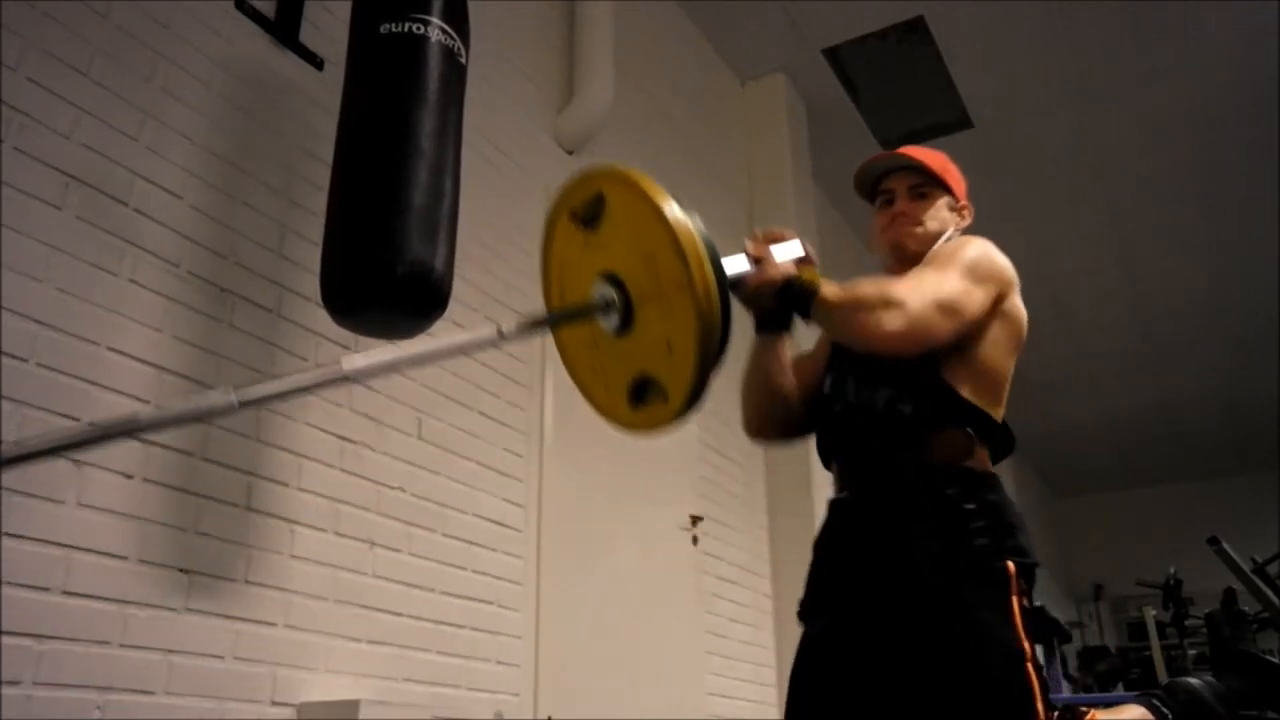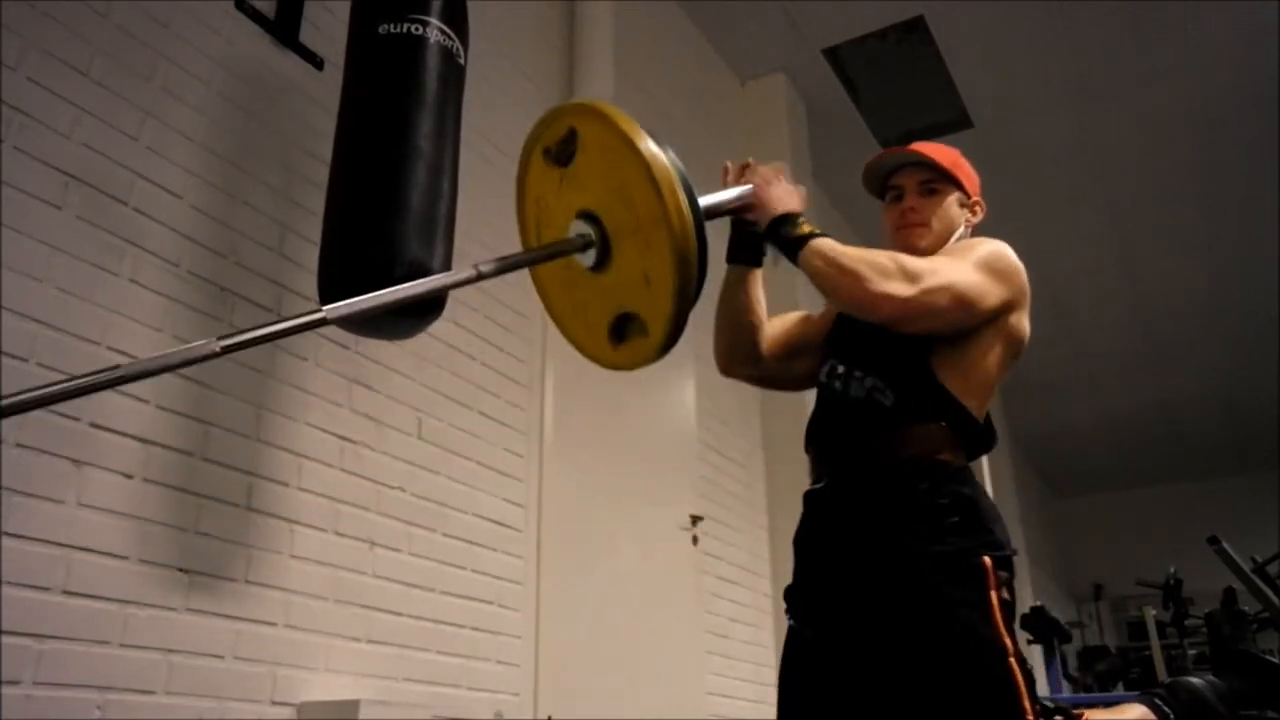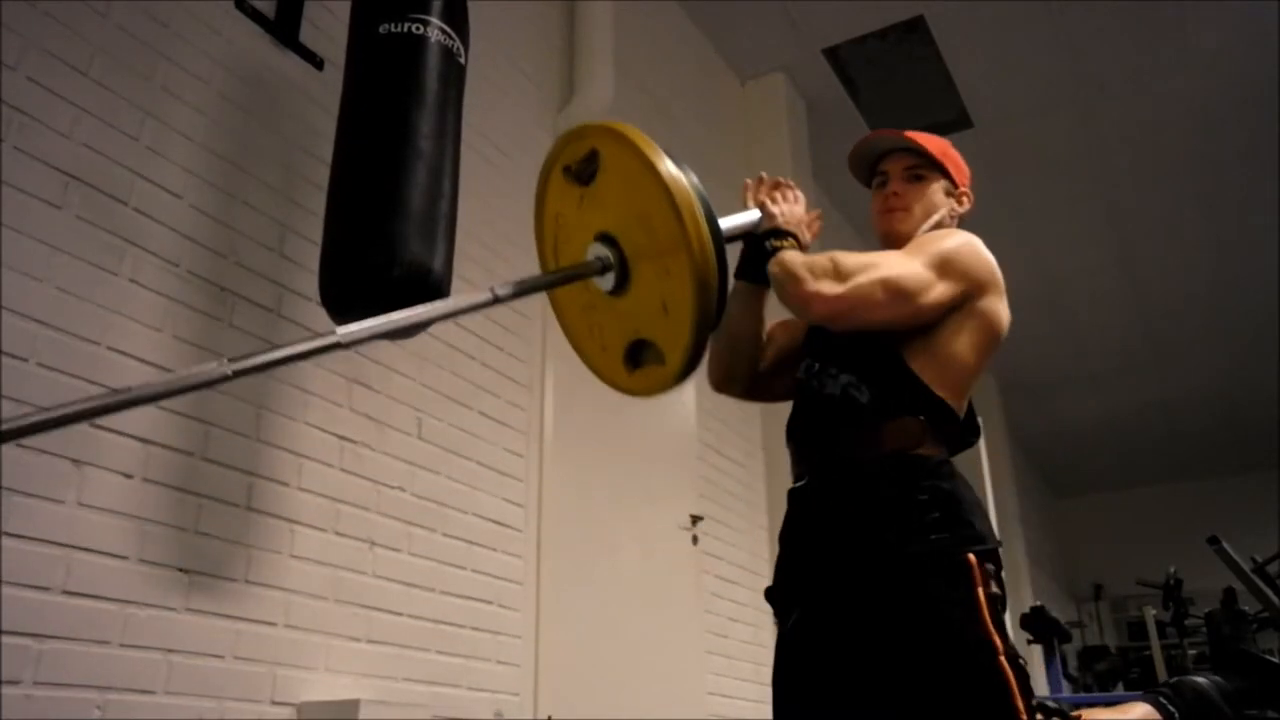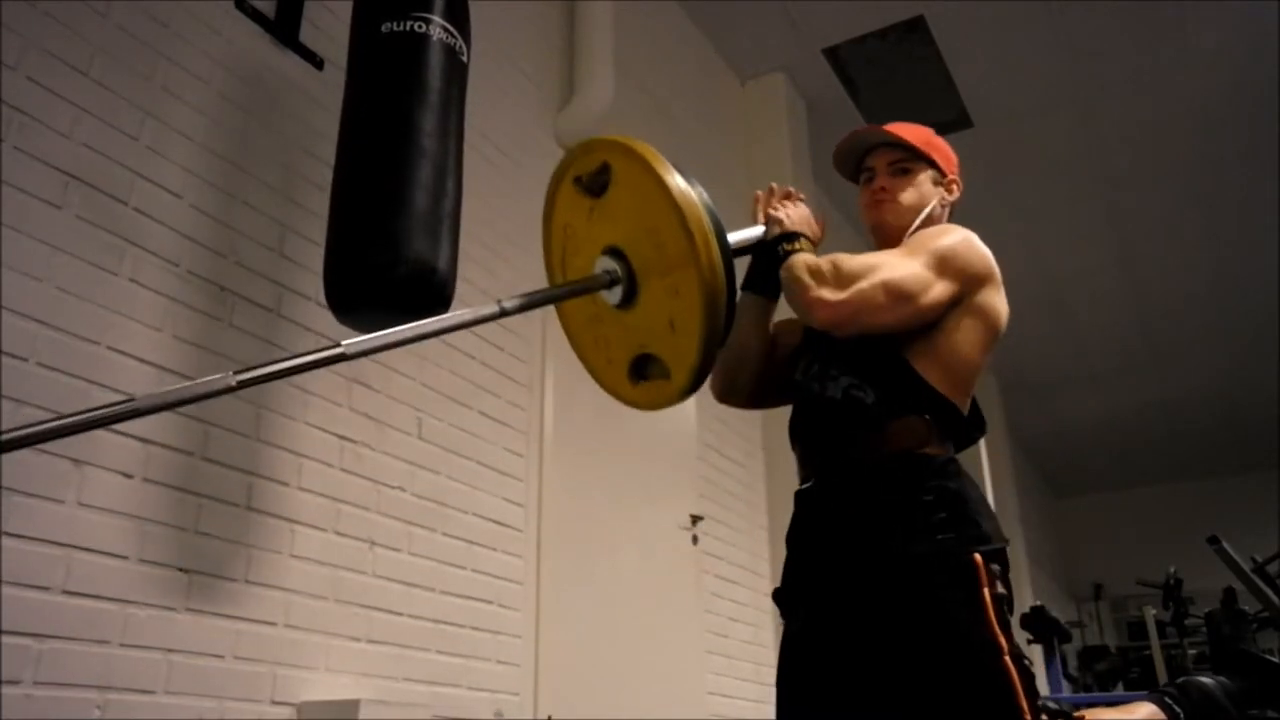
dt=0.2s
person 1, frame 1
left shoulder: (977, 263)
right shoulder: (853, 325)
left elbow: (895, 320)
right elbow: (768, 419)
left wrist: (802, 285)
right wrist: (770, 316)
left hip: (952, 537)
right hip: (851, 549)
person 1, frame 2
left shoulder: (989, 266)
right shoulder: (854, 309)
left elbow: (897, 294)
right elbow: (742, 357)
left wrist: (795, 229)
right wrist: (748, 243)
left hip: (931, 530)
right hip: (832, 537)
person 1, frame 3
left shoulder: (958, 257)
right shoulder: (847, 292)
left elbow: (828, 293)
right elbow: (734, 374)
left wrist: (782, 240)
right wrist: (756, 254)
left hip: (919, 528)
right hip: (818, 539)
person 1, frame 4
left shoulder: (956, 253)
left elbow: (834, 298)
right elbow: (737, 384)
left wrist: (789, 243)
right wrist: (764, 269)
left hip: (926, 531)
right hip: (825, 540)
